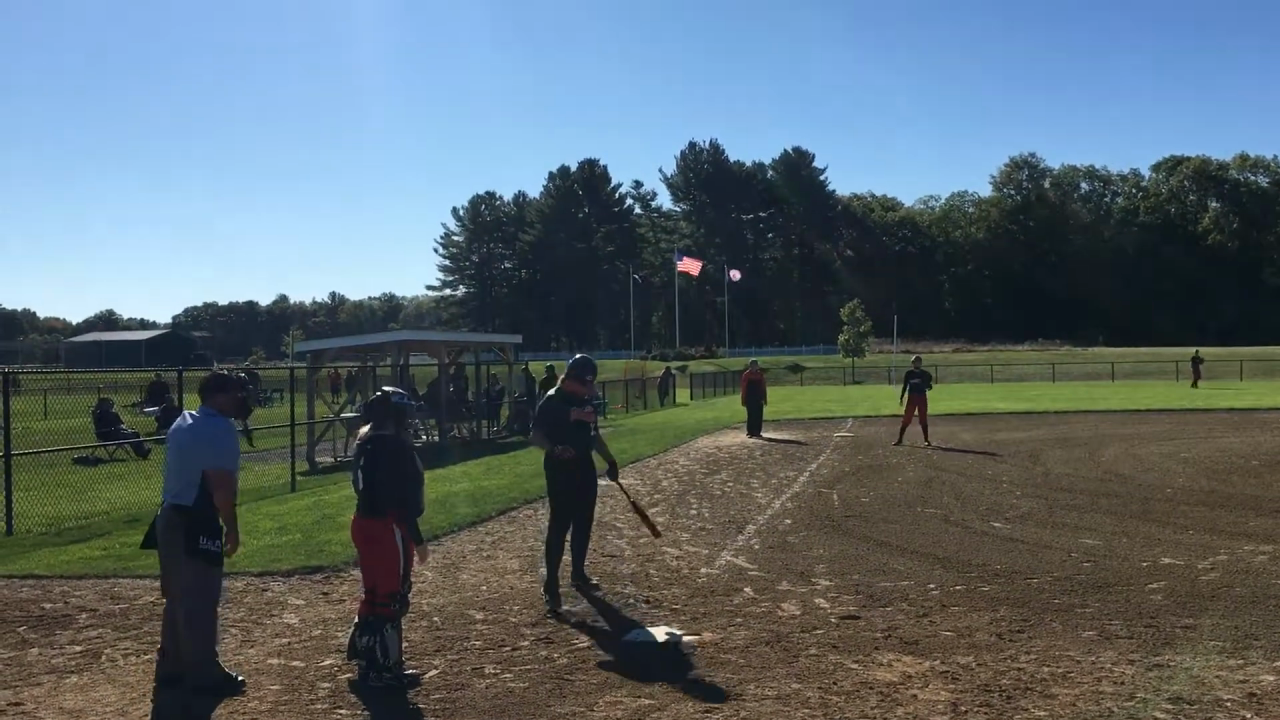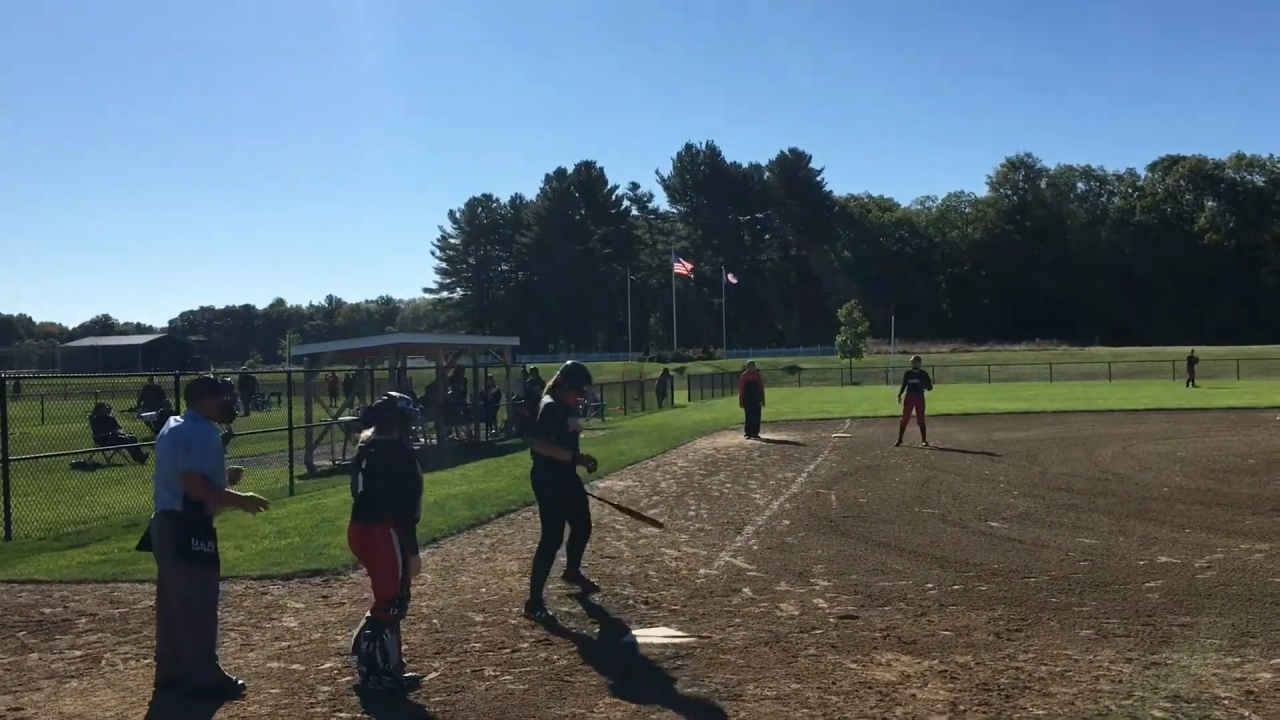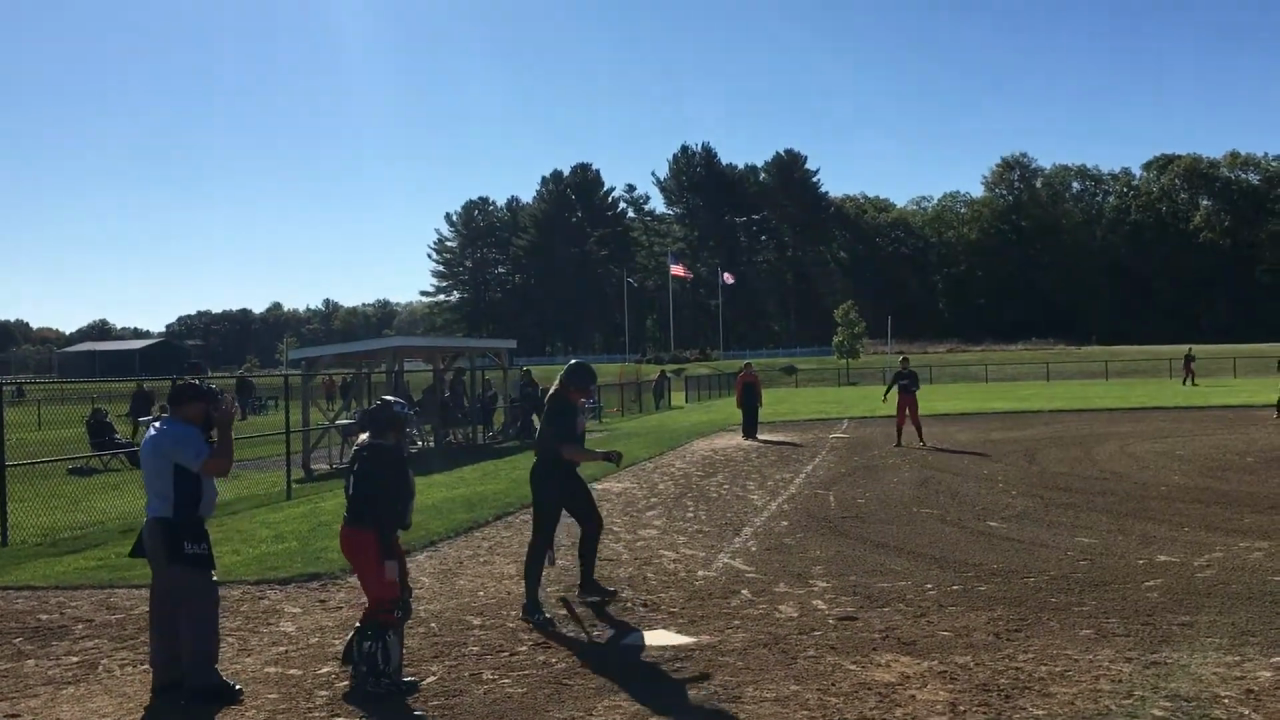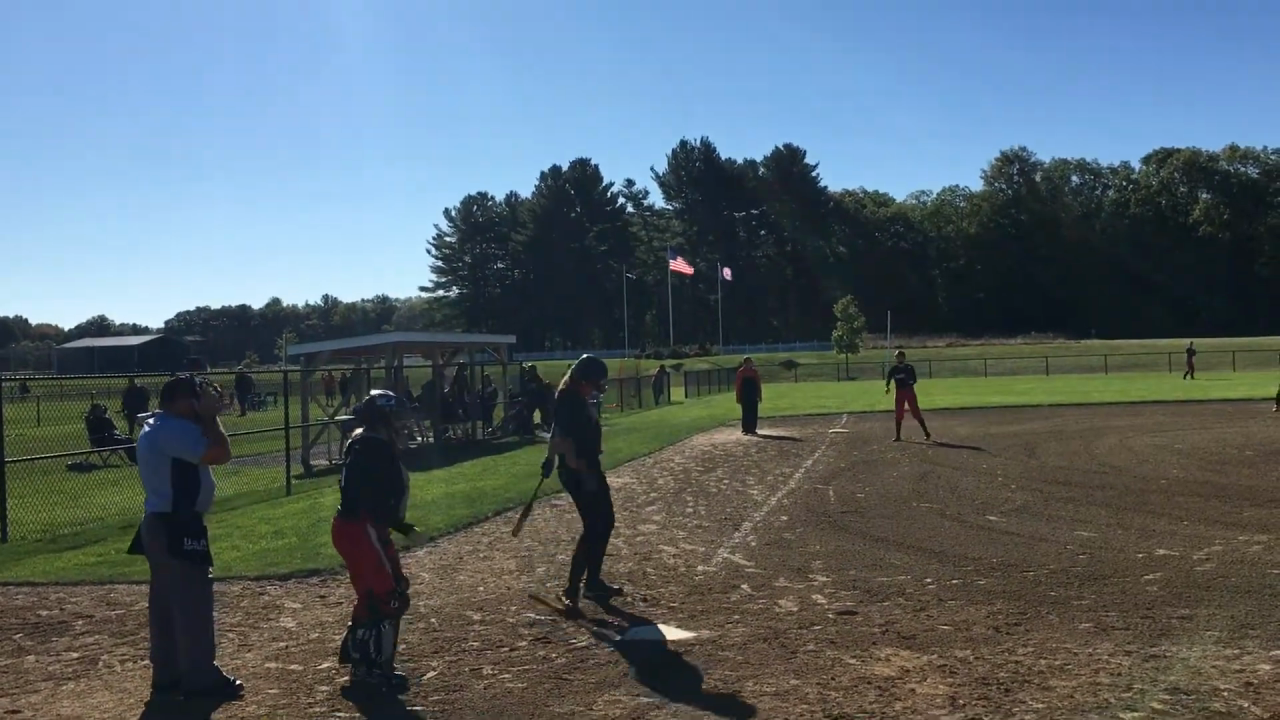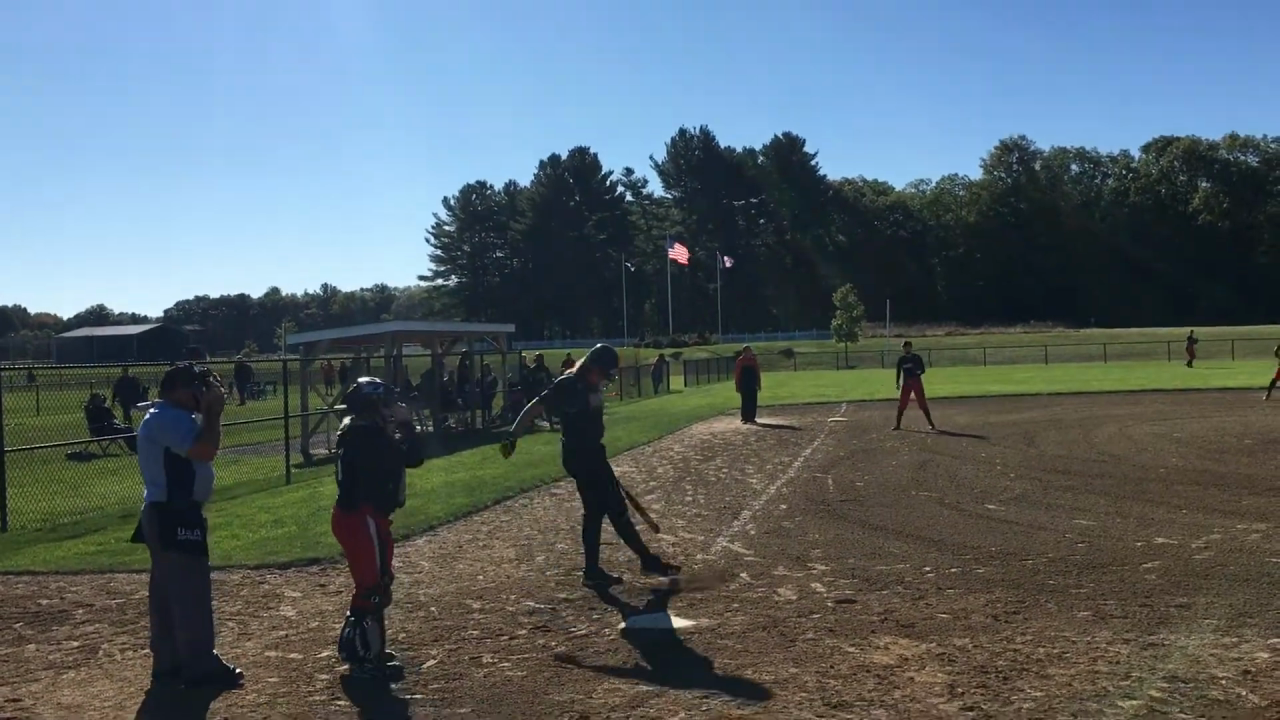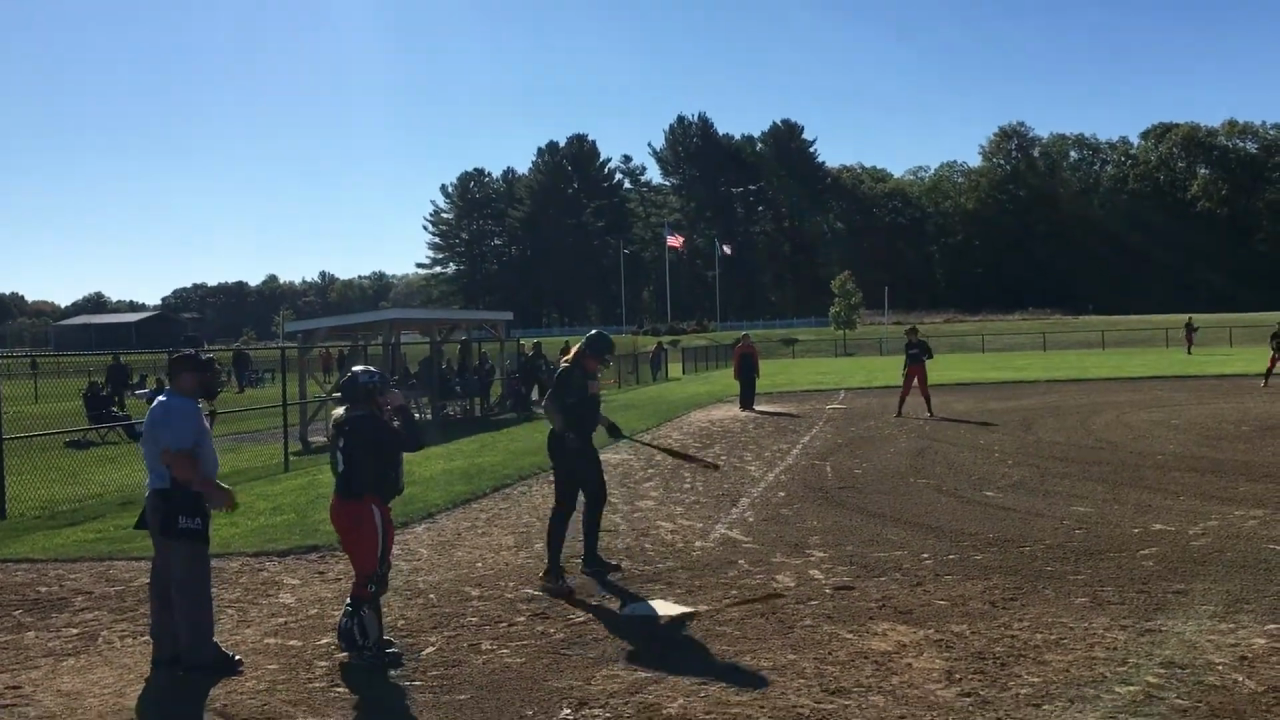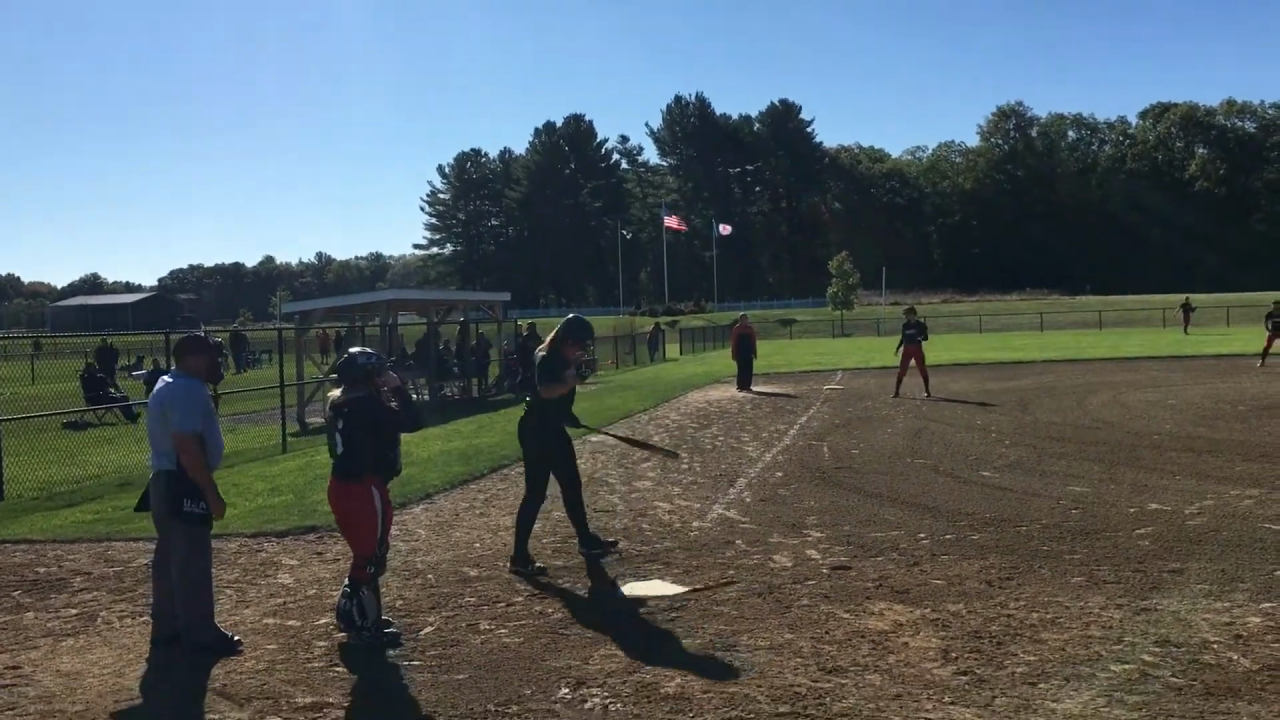
dt=0.3s
person 1, frame 1
left shoulder: (183, 422)
right shoulder: (220, 429)
right elbow: (221, 485)
right wrist: (232, 529)
left hip: (171, 518)
right hip: (196, 524)
left knee: (179, 597)
right knee: (201, 600)
left ankle: (173, 667)
right ankle: (204, 674)
person 1, frame 2
left shoulder: (174, 426)
right shoulder: (201, 431)
right elbow: (196, 486)
right wrist: (241, 500)
left hip: (167, 523)
right hip: (188, 528)
left knee: (173, 601)
right knee: (199, 602)
left ankle: (172, 671)
right ankle: (203, 677)
person 1, frame 3
left shoulder: (159, 431)
right shoulder: (182, 434)
left elbow: (198, 466)
right elbow: (218, 467)
left wrist: (217, 426)
right wrist: (225, 425)
left hip: (160, 528)
right hip: (180, 532)
left knee: (166, 605)
right knee: (199, 602)
left ankle: (168, 677)
right ankle: (201, 681)
person 1, frame 4
left shoulder: (156, 427)
right shoulder: (174, 429)
left elbow: (205, 453)
right elbow: (220, 453)
left wrist: (205, 418)
right wrist: (210, 416)
left hip: (161, 524)
right hip: (177, 527)
left knee: (165, 600)
right knee: (193, 600)
left ankle: (168, 673)
right ankle: (201, 678)
person 1, frame 5
left shoulder: (162, 417)
right shoulder: (170, 418)
left elbow: (196, 450)
right elbow: (204, 451)
left wrist: (208, 412)
right wrist: (213, 411)
left hip: (163, 515)
right hip: (176, 517)
left knee: (166, 589)
right knee: (191, 590)
left ankle: (167, 662)
right ankle: (201, 667)
person 1, frame 6
left shoulder: (168, 405)
right shoulder: (180, 408)
right elbow: (178, 462)
right wrist: (215, 490)
left hip: (166, 503)
right hip: (179, 506)
left knee: (167, 577)
right knee: (191, 579)
left ankle: (168, 650)
right ankle: (200, 654)
person 1, frame 7
left shoulder: (169, 385)
right shoulder: (188, 390)
right elbow: (188, 448)
right wrist: (212, 493)
left hip: (167, 482)
right hip: (184, 487)
left knee: (170, 558)
right knee: (193, 560)
left ankle: (167, 629)
right ankle: (200, 635)
person 2, frame 1
left shoulder: (367, 442)
right shoulder: (395, 447)
right elbow: (403, 497)
right wrist: (417, 538)
left hip: (365, 523)
right hip: (387, 527)
left knee: (375, 594)
right knee: (391, 599)
left ankle: (367, 660)
right ankle: (383, 669)
person 2, frame 2
left shoulder: (367, 447)
right shoulder: (397, 452)
right elbow: (401, 505)
right wrist: (412, 550)
left hip: (361, 529)
right hip: (382, 532)
left knee: (388, 596)
right knee: (392, 602)
left ankle: (369, 659)
right ankle: (382, 673)
person 2, frame 3
left shoulder: (365, 450)
right shoulder: (388, 457)
right elbow: (384, 510)
right wrist: (390, 555)
left hip: (355, 533)
right hip: (370, 538)
left knee: (380, 602)
right knee: (393, 606)
left ankle: (363, 668)
right ankle: (382, 677)
person 2, frame 4
left shoulder: (362, 444)
right shoulder: (377, 449)
right elbow: (377, 501)
right wrist: (405, 529)
left hip: (350, 527)
right hip: (364, 529)
left knee: (371, 598)
right knee: (392, 597)
left ankle: (363, 663)
right ankle: (373, 668)
person 2, frame 5
left shoulder: (354, 432)
right shoulder: (370, 435)
left elbow: (388, 460)
right elbow: (412, 459)
left wrist: (395, 429)
right wrist: (406, 424)
left hip: (350, 516)
right hip: (365, 519)
left knee: (368, 587)
right knee: (375, 591)
left ankle: (361, 650)
right ankle: (366, 660)
person 2, frame 6
left shoulder: (344, 422)
right shoulder: (370, 425)
right elbow: (414, 442)
left wrist: (390, 412)
right wrist: (401, 407)
left hip: (345, 505)
right hip: (366, 508)
left knee: (367, 575)
right knee: (372, 578)
left ankle: (360, 636)
right ankle: (364, 647)
person 2, frame 7
left shoulder: (339, 404)
right shoulder: (369, 406)
right elbow: (412, 422)
left wrist: (388, 393)
right wrist: (398, 389)
left hip: (342, 486)
right hip: (364, 490)
left knee: (364, 555)
right knee: (371, 559)
left ankle: (356, 617)
right ankle: (363, 628)
person 3, frame 1
left shoulder: (587, 400)
right shoulder: (553, 400)
right elbow: (535, 435)
left wrist: (610, 461)
right wrist: (553, 449)
left hip: (585, 467)
right hip: (560, 469)
left knee: (584, 523)
right knee: (560, 525)
left ankle: (578, 573)
right ankle: (551, 586)
person 3, frame 2
left shoulder: (567, 408)
right shoulder: (550, 408)
right elbow: (539, 444)
left wrist: (578, 461)
right wrist: (576, 457)
left hip: (566, 475)
right hip: (548, 477)
left knee: (582, 525)
right knee: (552, 538)
left ankle: (572, 571)
right ankle: (534, 602)
person 3, frame 3
left shoulder: (569, 405)
right shoulder: (559, 409)
right elbow: (569, 451)
right wrist: (604, 456)
left hip: (566, 475)
right hip: (548, 477)
left knee: (593, 524)
right knee: (543, 540)
left ankle: (587, 584)
right ankle: (531, 605)
person 3, frame 4
left shoulder: (578, 399)
right shoulder: (569, 402)
left elbow: (559, 435)
right elbow: (563, 439)
left wrist: (551, 459)
right wrist: (583, 473)
left hip: (587, 468)
right hip: (578, 471)
left knee: (604, 523)
right knee: (596, 526)
left ankle: (593, 582)
right ankle: (572, 590)
person 3, frame 5
left shoulder: (592, 387)
right shoulder: (568, 385)
right elbow: (536, 407)
right wrist: (513, 435)
left hip: (590, 453)
right hip: (580, 455)
left knee: (595, 511)
right knee: (615, 507)
left ankle: (592, 571)
right ankle: (647, 560)
person 3, frame 6
left shoulder: (590, 374)
right shoulder: (568, 372)
right elbow: (550, 405)
left wrist: (606, 423)
right wrist: (564, 434)
left hip: (583, 443)
right hip: (566, 444)
left knee: (596, 498)
right knee: (566, 503)
left ankle: (591, 559)
right ankle: (552, 568)
person 3, frame 7
left shoulder: (564, 358)
right shoulder: (547, 359)
right elbow: (544, 391)
left wrist: (566, 413)
right wrist: (575, 379)
left hip: (554, 428)
right hip: (536, 430)
left knee: (572, 484)
right knee: (536, 493)
left ankle: (586, 540)
right ankle: (519, 556)
